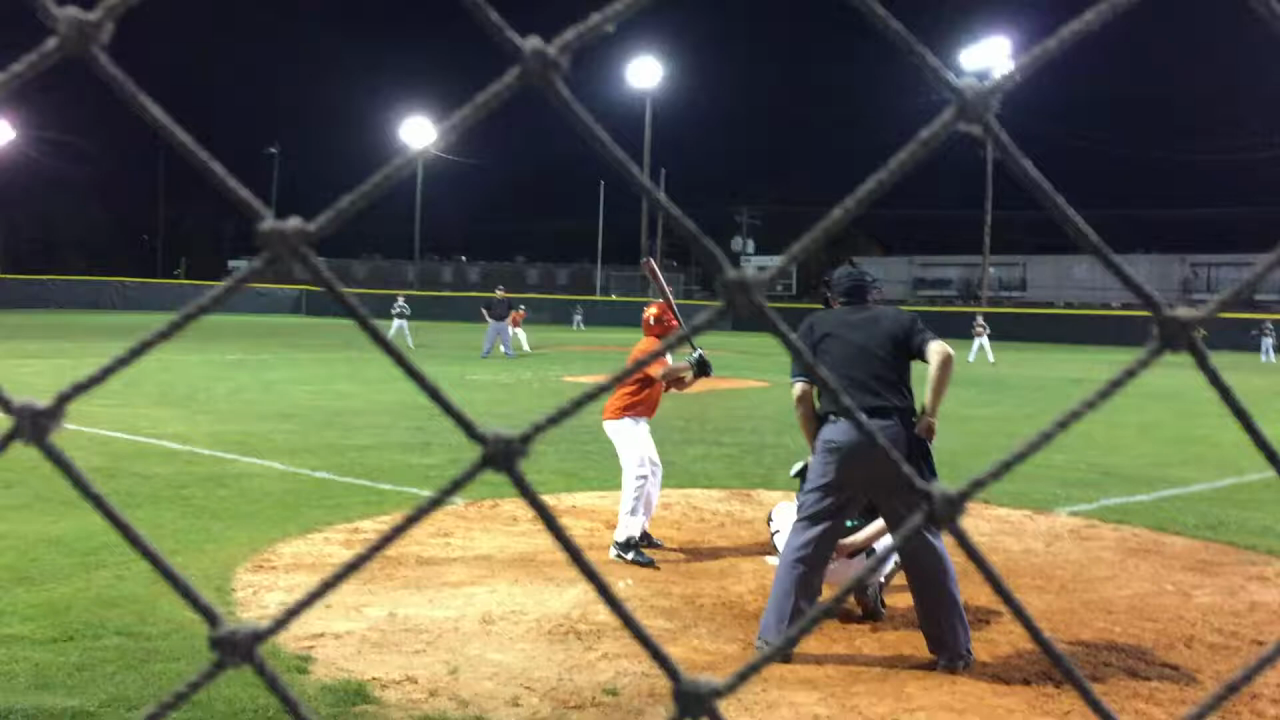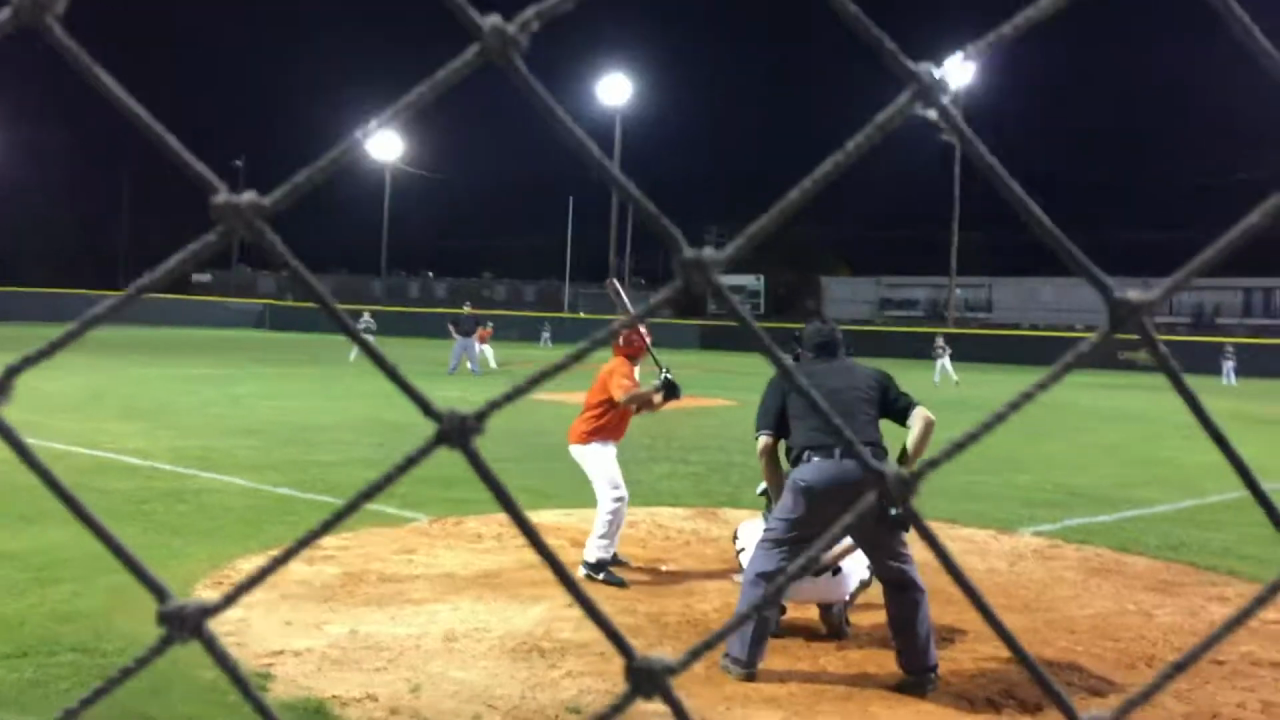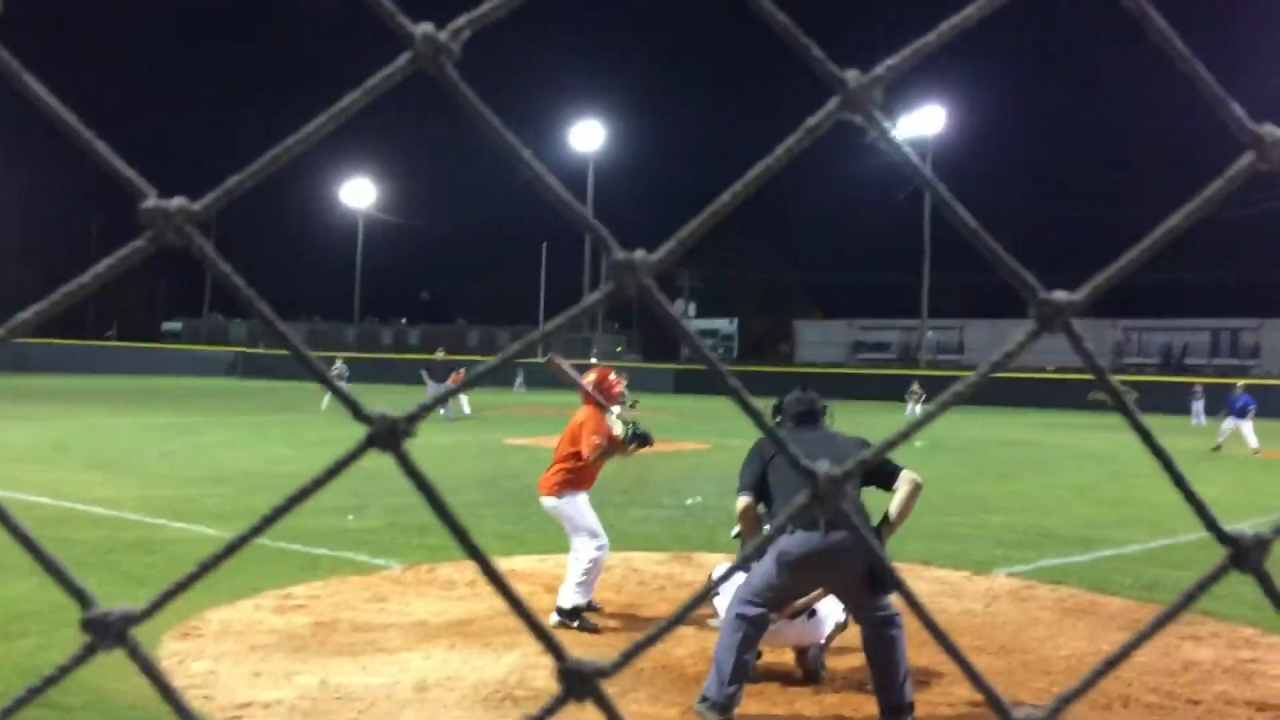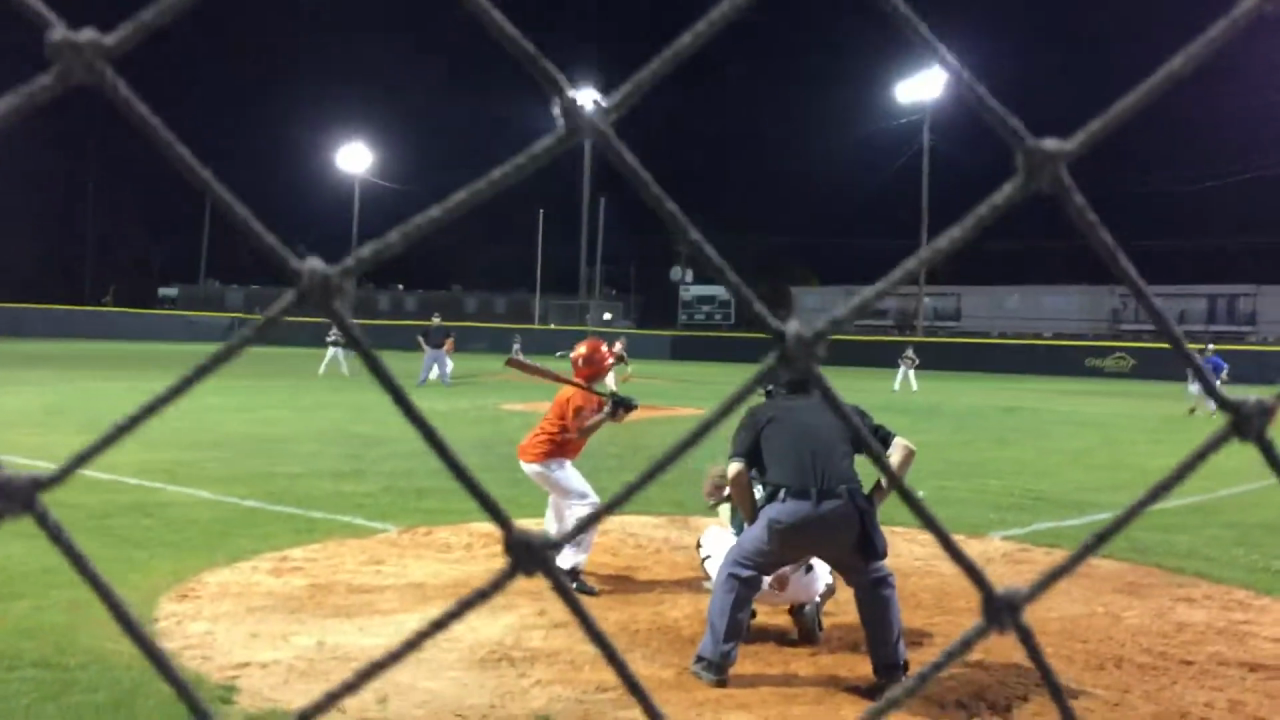
dt=0.4s
person 1, frame 1
left shoulder: (814, 325)
right shoulder: (900, 319)
left elbow: (801, 394)
right elbow: (942, 354)
left wrist: (815, 444)
right wrist: (928, 414)
left hip: (840, 435)
right hip: (896, 435)
left knee: (807, 539)
right knee: (923, 542)
left ankle: (775, 639)
right ankle: (954, 650)
person 1, frame 2
left shoulder: (786, 378)
right shoulder: (873, 376)
left elbow: (765, 445)
right elbow: (924, 419)
left wrist: (781, 496)
right wrist: (901, 471)
left hip: (814, 473)
right hip: (869, 476)
left knee: (768, 563)
right knee: (899, 571)
left ankle: (742, 657)
right ankle: (921, 671)
person 1, frame 3
left shoulder: (767, 446)
right shoulder: (853, 444)
left elbow: (744, 507)
right elbow: (911, 482)
left wrist: (762, 555)
right wrist: (881, 534)
left hip: (796, 544)
right hip: (851, 544)
left knee: (746, 608)
right knee: (881, 618)
person 1, frame 4
left shoulder: (761, 413)
right shoulder: (846, 411)
left elbow: (736, 473)
right elbow: (903, 449)
left wrist: (753, 520)
right wrist: (873, 500)
left hip: (788, 511)
right hip: (843, 513)
left knee: (737, 569)
right knee: (875, 580)
left ankle: (713, 663)
right ankle: (892, 676)
person 2, frame 1
left shoulder: (655, 348)
right shoulder: (650, 347)
left elbow: (677, 384)
right elbow: (664, 373)
left wrist: (697, 372)
right wrist: (691, 363)
left hip: (635, 419)
right hip: (623, 418)
left knee: (653, 471)
right knee: (638, 475)
left ankle: (638, 531)
right ankle: (623, 543)
person 2, frame 2
left shoulder: (624, 370)
right shoulder: (620, 368)
left elbow: (646, 406)
right elbow: (626, 399)
left wrist: (665, 395)
right wrist: (658, 386)
left hip: (599, 442)
right hip: (590, 442)
left knee: (613, 495)
right knee: (615, 497)
left ankle: (604, 552)
right ankle: (593, 563)
person 2, frame 3
left shoulder: (598, 418)
right shoulder: (591, 418)
left elbow: (618, 449)
right elbow: (594, 456)
left wrist: (636, 441)
right wrist: (627, 439)
left hip: (564, 489)
right hip: (562, 491)
left knee: (585, 542)
right knee: (596, 545)
left ankle: (577, 596)
right ankle: (567, 610)
person 2, frame 4
left shoulder: (588, 392)
right shoulder: (579, 394)
left elbow: (614, 416)
right elbow: (579, 432)
left wrist: (622, 407)
right wrist: (607, 413)
left hip: (539, 454)
right hip: (545, 458)
left knee: (564, 501)
right knee: (587, 505)
left ankle: (556, 556)
right ankle: (567, 572)
